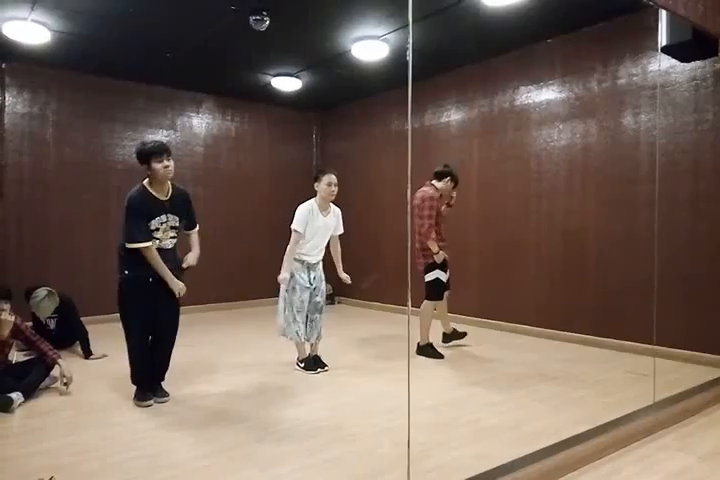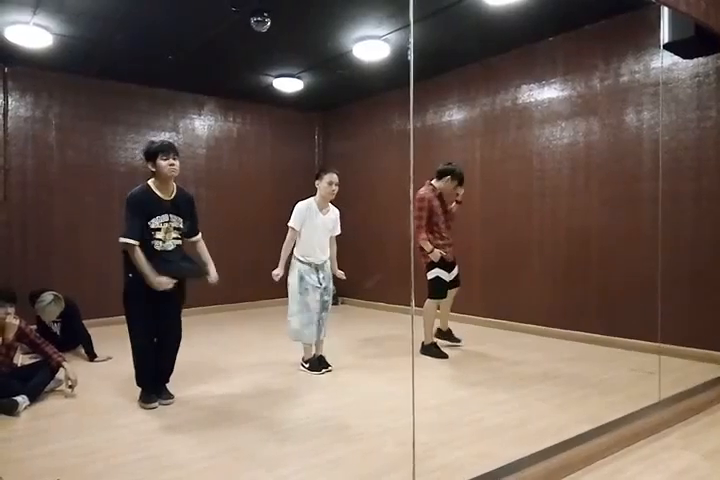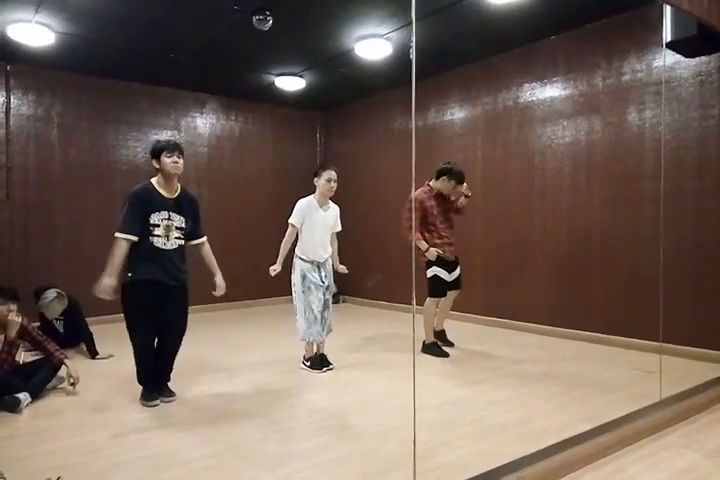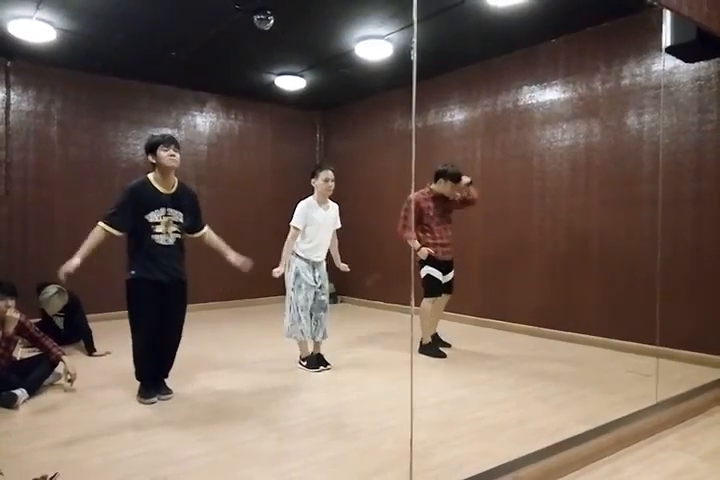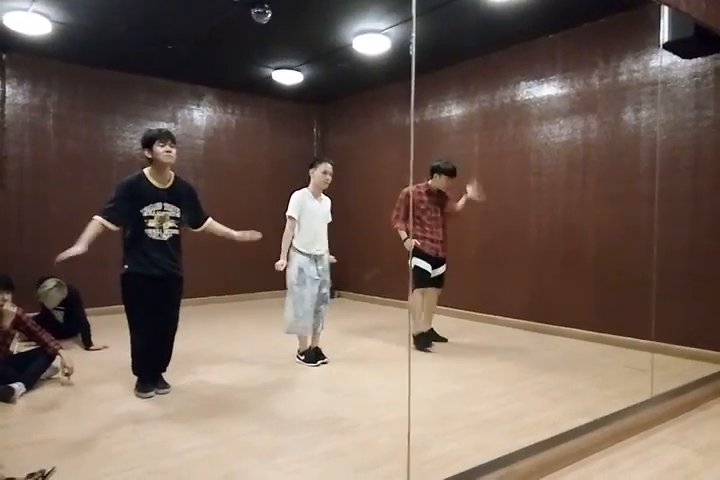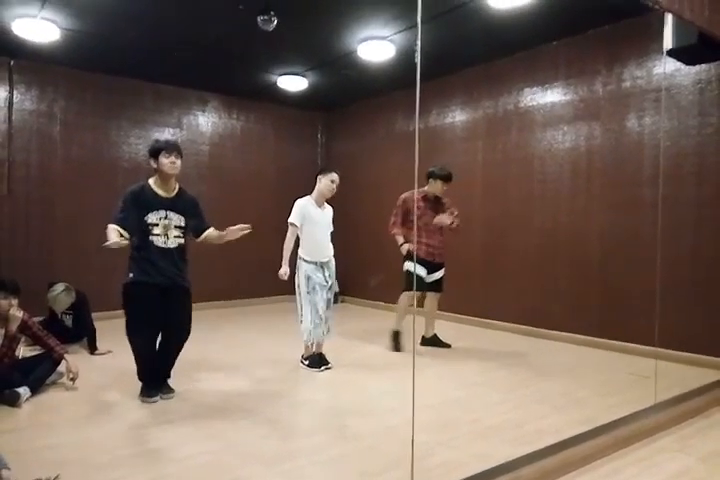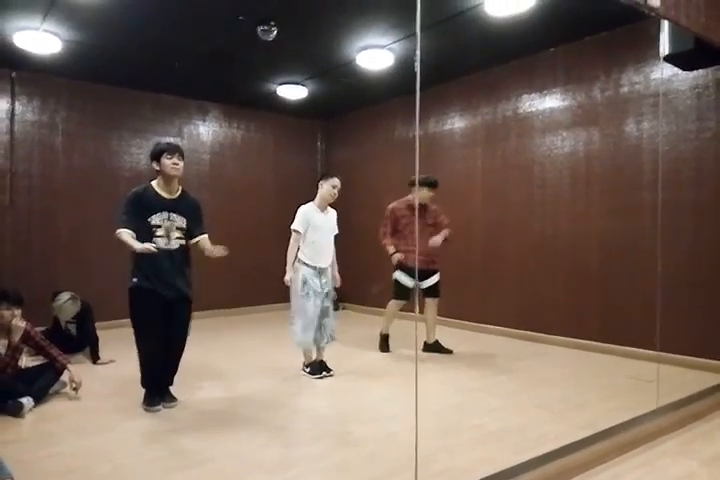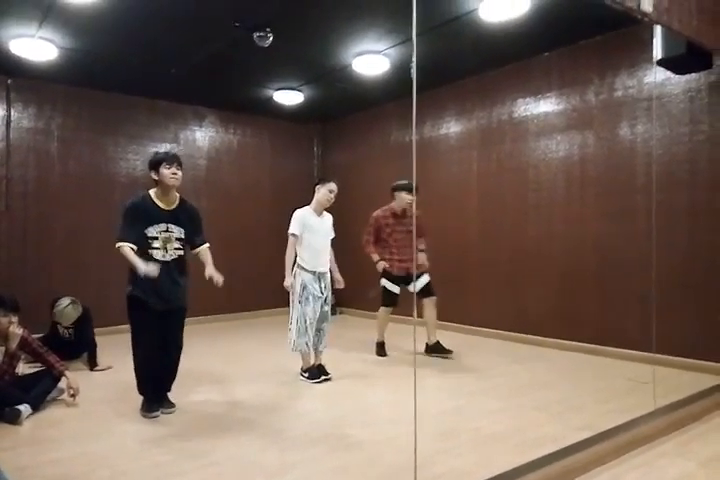
dt=0.2s
person 1, frame 1
left shoulder: (181, 195)
right shoulder: (137, 200)
left elbow: (192, 227)
right elbow: (145, 247)
left wrist: (195, 251)
right wrist: (171, 280)
left hip: (168, 275)
right hip: (137, 277)
left knee: (166, 332)
right knee: (139, 333)
left ankle: (156, 382)
right ankle: (142, 386)
person 1, frame 2
left shoulder: (186, 199)
right shoulder: (138, 198)
left elbow: (195, 236)
right elbow: (131, 244)
left wrist: (209, 265)
right wrist: (151, 278)
left hip: (174, 278)
right hip: (142, 280)
left knee: (171, 334)
right knee: (144, 336)
left ankle: (161, 383)
right ankle: (147, 387)
person 1, frame 3
left shoulder: (188, 200)
right shoulder: (140, 195)
left elbow: (199, 240)
right elbow: (125, 238)
left wrist: (217, 273)
right wrist: (110, 275)
left hip: (175, 280)
right hip: (141, 279)
left knee: (173, 334)
right knee: (143, 335)
left ankle: (161, 382)
right ankle: (148, 385)
person 1, frame 4
left shoulder: (187, 194)
right shoulder: (136, 191)
left elbow: (201, 230)
right elbow: (107, 226)
left wrist: (229, 253)
right wrist: (78, 257)
left hip: (175, 276)
right hip: (143, 275)
left knee: (171, 331)
right knee: (145, 332)
left ankle: (160, 379)
right ankle: (146, 383)
person 1, frame 5
left shoulder: (184, 189)
right shoulder: (132, 185)
left elbow: (203, 222)
right elbow: (104, 218)
left wrist: (235, 235)
right wrist: (81, 244)
left hip: (171, 270)
right hip: (138, 269)
left knee: (167, 325)
right knee: (142, 326)
left ankle: (157, 373)
right ankle: (143, 376)
person 1, frame 6
left shoulder: (188, 200)
right shoulder: (137, 195)
left elbow: (205, 234)
right elbow: (117, 226)
left wrist: (225, 234)
right wrist: (114, 239)
left hip: (177, 279)
right hip: (143, 278)
left knee: (179, 331)
right knee: (143, 334)
left ankle: (161, 378)
right ankle: (148, 381)
person 1, frame 7
left shoulder: (190, 203)
right shoulder: (139, 197)
left elbow: (199, 237)
right elbow: (124, 231)
left wrist: (210, 248)
right wrist: (137, 245)
left hip: (179, 283)
right hip: (146, 282)
left knee: (176, 338)
right knee: (149, 339)
left ankle: (164, 386)
right ankle: (151, 390)
person 1, frame 8
left shoulder: (189, 211)
right shoulder: (136, 206)
left elbow: (200, 245)
right elbow: (124, 245)
left wrist: (210, 268)
right wrist: (139, 265)
left hip: (175, 292)
right hip: (143, 292)
left knee: (172, 347)
right knee: (146, 347)
left ankle: (162, 393)
right ankle: (149, 396)
person 2, frame 1
left shoulder: (336, 213)
right shoulder: (305, 209)
left elbow: (334, 243)
right elbow: (294, 241)
left wrist: (340, 270)
right wrist: (284, 270)
left hip: (316, 267)
right hip: (298, 266)
left knee: (317, 310)
right knee: (298, 309)
left ankle: (314, 354)
right ankle: (302, 357)
person 2, frame 2
left shoulder: (334, 213)
right shoulder: (303, 207)
right elbow: (290, 239)
left wrist: (335, 268)
right wrist: (280, 267)
left hip: (323, 267)
right hip: (303, 267)
left knee: (322, 311)
right knee: (306, 310)
left ankle: (319, 354)
right ankle: (307, 357)
person 2, frame 3
left shoulder: (335, 210)
right shoulder: (304, 205)
right elbow: (290, 235)
left wrist: (336, 263)
right wrist: (279, 262)
left hip: (324, 265)
right hip: (304, 265)
left knee: (324, 309)
right knee: (309, 310)
left ankle: (321, 353)
right ankle: (309, 356)
person 2, frame 4
left shoulder: (334, 208)
right shoulder: (305, 206)
right elbow: (292, 237)
left wrist: (338, 262)
right wrist: (282, 264)
left hip: (320, 265)
right hip: (300, 264)
left knee: (320, 309)
right knee: (301, 308)
left ankle: (317, 352)
right ankle: (305, 355)
person 2, frame 5
left shoulder: (326, 201)
right shoulder: (299, 197)
right elbow: (290, 228)
left wrist: (327, 254)
right wrist: (283, 257)
left hip: (320, 259)
right hip: (302, 258)
left knee: (320, 303)
right knee: (302, 303)
left ankle: (315, 346)
right ankle: (303, 349)
person 2, frame 6
left shoulder: (329, 210)
right shoulder: (302, 204)
right elbow: (291, 235)
right wrist: (285, 264)
left hip: (328, 265)
right hip: (308, 266)
left knee: (324, 310)
right knee: (312, 310)
left ankle: (319, 352)
right ankle: (307, 354)
person 2, frame 7
left shoulder: (333, 214)
right shoulder: (305, 211)
right elbow: (294, 241)
left wrist: (335, 270)
right wrist: (289, 270)
left hip: (325, 271)
right hip: (306, 270)
left knee: (324, 316)
right knee: (307, 315)
left ankle: (320, 359)
right ankle: (308, 362)
person 2, frame 8
left shoulder: (329, 218)
right shoulder: (301, 215)
right elbow: (291, 246)
left wrist: (336, 273)
right wrist: (288, 275)
left hip: (324, 276)
right hip: (305, 276)
left knee: (322, 320)
right knee: (305, 320)
left ankle: (318, 363)
right ankle: (306, 366)
person 3, frame 1
left shoulder: (424, 193)
right shoulder: (430, 195)
right elbow: (426, 228)
left wrist: (448, 204)
right wrist: (436, 251)
left hip: (432, 253)
right hip: (431, 255)
left knee: (442, 293)
right knee: (433, 298)
left ankle: (448, 331)
right ankle: (423, 344)
person 3, frame 2
left shoulder: (438, 196)
right shoulder: (424, 196)
left elbow: (447, 218)
right elbow: (418, 228)
left wrist: (457, 201)
right wrist: (431, 250)
left hip: (446, 252)
right hip: (435, 254)
left knee: (452, 288)
right knee: (435, 297)
left ankle: (443, 329)
right ankle: (427, 343)
person 3, frame 3
left shoulder: (445, 196)
right shoulder: (419, 197)
left elbow: (459, 210)
right elbow: (411, 228)
left wrist: (465, 195)
right wrist: (426, 248)
left hip: (450, 252)
right hip: (435, 253)
left knee: (453, 290)
right knee: (435, 296)
left ankle: (438, 329)
right ankle: (428, 342)
person 3, frame 4
left shoulder: (448, 199)
right shoulder: (417, 199)
left elbow: (471, 201)
right elbow: (405, 227)
left wrist: (468, 186)
right wrist: (418, 248)
left hip: (446, 254)
right hip: (430, 255)
left knee: (444, 295)
right knee: (430, 296)
left ankle: (432, 334)
right ankle: (425, 343)
person 3, frame 5
left shoulder: (443, 197)
right shoulder: (411, 192)
left elbow: (453, 210)
right elbow: (397, 218)
left wrist: (468, 196)
right wrist: (405, 238)
left hip: (439, 249)
right hip: (421, 248)
left knee: (435, 289)
right knee: (420, 288)
left ankle: (427, 329)
right ankle: (418, 333)
person 3, frame 6
left shoulder: (444, 203)
right shoulder: (408, 199)
left elbow: (455, 222)
right elbow: (395, 223)
left wrist: (449, 220)
right wrist: (402, 243)
left hip: (437, 255)
right hip: (416, 253)
left knee: (434, 294)
right knee: (411, 291)
left ankle: (428, 335)
right ankle: (396, 331)
person 3, frame 7
left shoulder: (433, 209)
right shoulder: (396, 208)
left elbow: (446, 228)
right elbow: (385, 233)
left wrist: (441, 236)
right wrist: (392, 252)
left hip: (429, 262)
right hip: (406, 261)
left knee: (432, 300)
right knee: (399, 300)
left ankle: (431, 341)
right ankle: (384, 334)
person 3, frame 8
left shoulder: (413, 215)
right shoulder: (379, 216)
left elbow: (420, 236)
right elbow: (368, 241)
left wrist: (421, 252)
right wrist: (377, 260)
left hip: (414, 266)
right hip: (392, 268)
left knee: (429, 299)
right knee: (387, 307)
left ankle: (432, 343)
right ankle: (380, 342)
person 4, frame 1
left shoulder: (12, 319)
left elbow: (36, 341)
left wrist: (61, 363)
left knee: (48, 360)
left ankle: (17, 396)
right ankle: (35, 382)
person 4, frame 2
left shoulder: (16, 323)
left elbow: (41, 344)
left wrist: (65, 366)
left knee: (52, 364)
left ankle: (23, 399)
right ankle: (40, 386)
person 4, frame 3
left shoulder: (18, 321)
left elbow: (43, 342)
left wrist: (68, 364)
right wrist: (11, 334)
left hip: (12, 372)
left knee: (54, 361)
left ankle: (25, 396)
right ankle: (41, 384)
person 4, frame 4
left shoulder: (16, 317)
left elbow: (41, 338)
left wrist: (65, 360)
left knee: (51, 357)
left ankle: (22, 392)
right ankle: (39, 380)
person 4, frame 5
left shoulder: (13, 311)
left elbow: (37, 332)
left wrist: (62, 354)
left knee: (48, 352)
left ankle: (19, 386)
right ankle: (36, 374)
person 4, frame 6
left shoulder: (19, 315)
left elbow: (44, 337)
left wrist: (67, 360)
right wrist: (12, 328)
left hip: (12, 367)
left knee: (54, 356)
left ankle: (25, 391)
right ankle: (41, 378)
person 4, frame 7
left shoulder: (22, 326)
left elbow: (46, 347)
left wrist: (70, 370)
right wrist: (15, 339)
left hip: (15, 377)
left knee: (56, 366)
left ankle: (28, 401)
right ankle: (44, 389)
person 4, frame 8
left shoulder: (19, 333)
left elbow: (44, 353)
left wrist: (68, 377)
right wrist: (12, 345)
left hip: (12, 384)
left knee: (53, 373)
left ankle: (25, 408)
right ankle: (43, 394)
